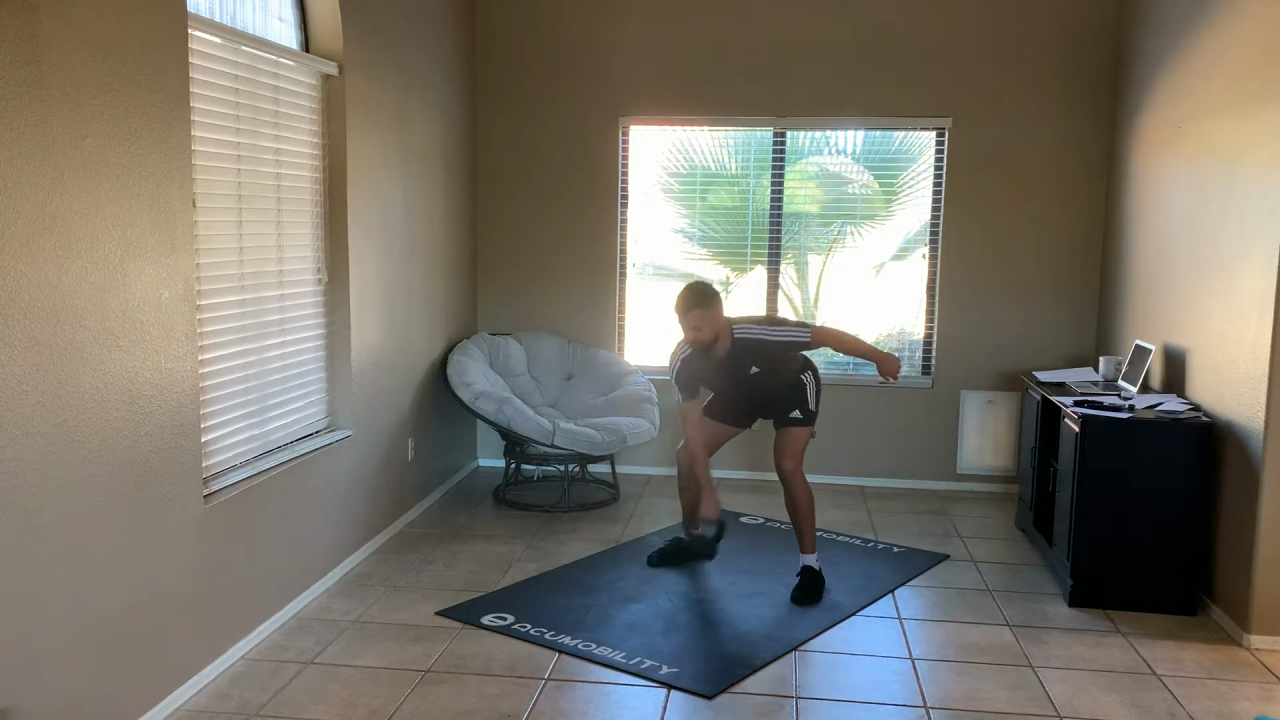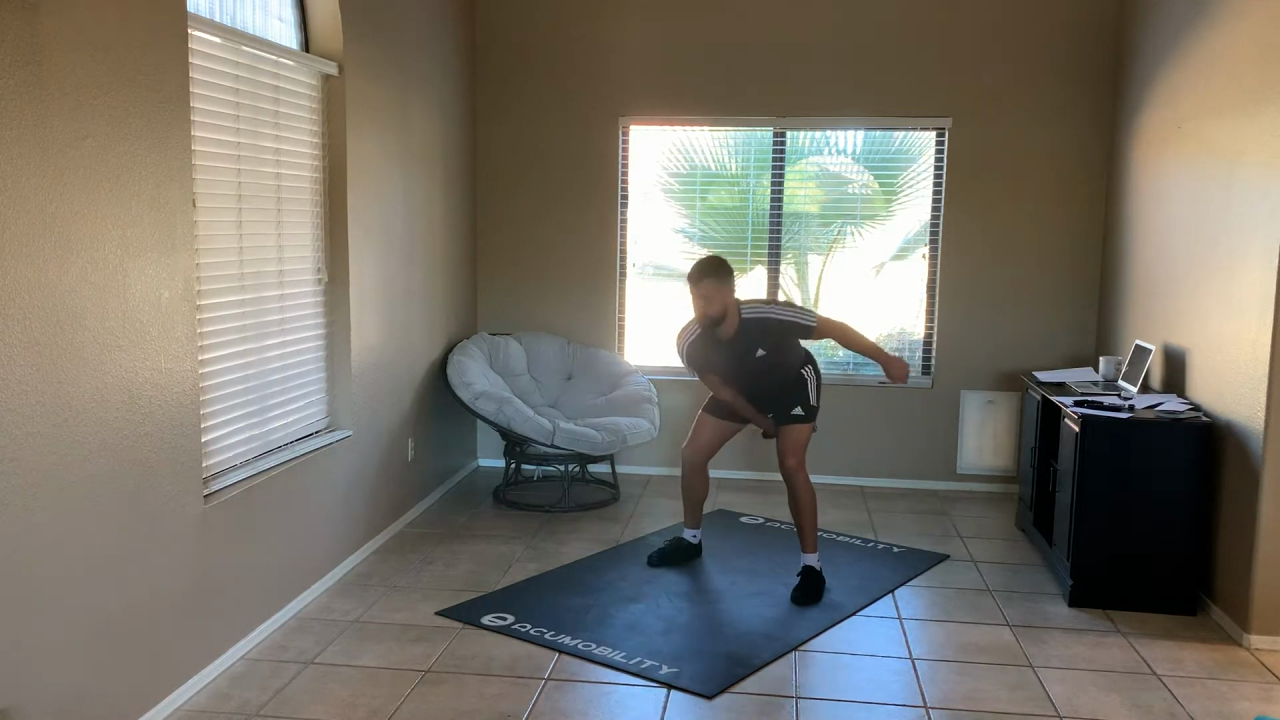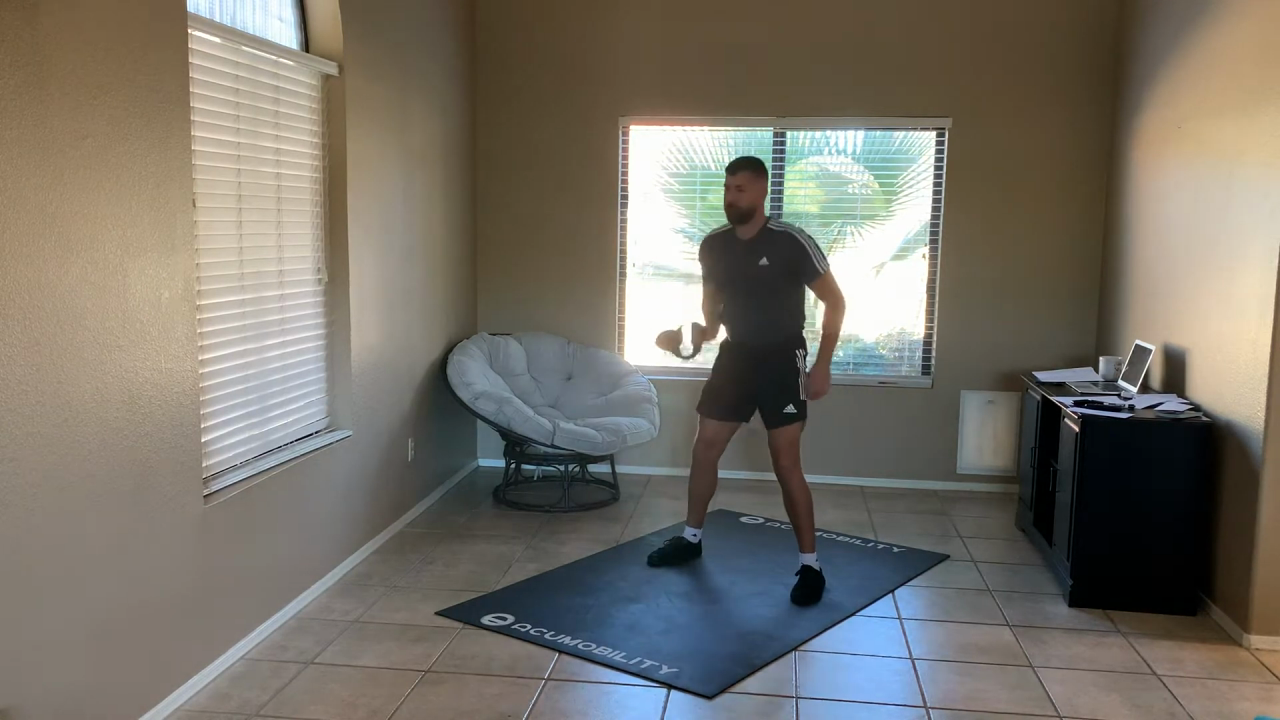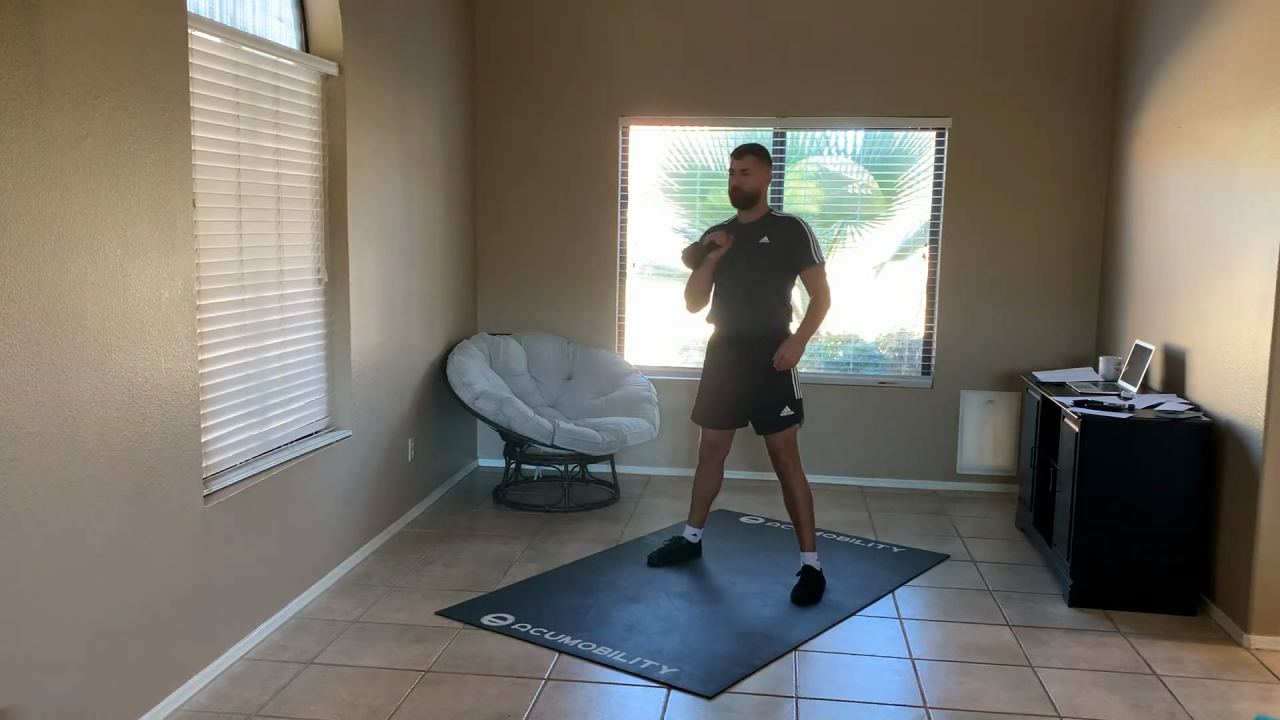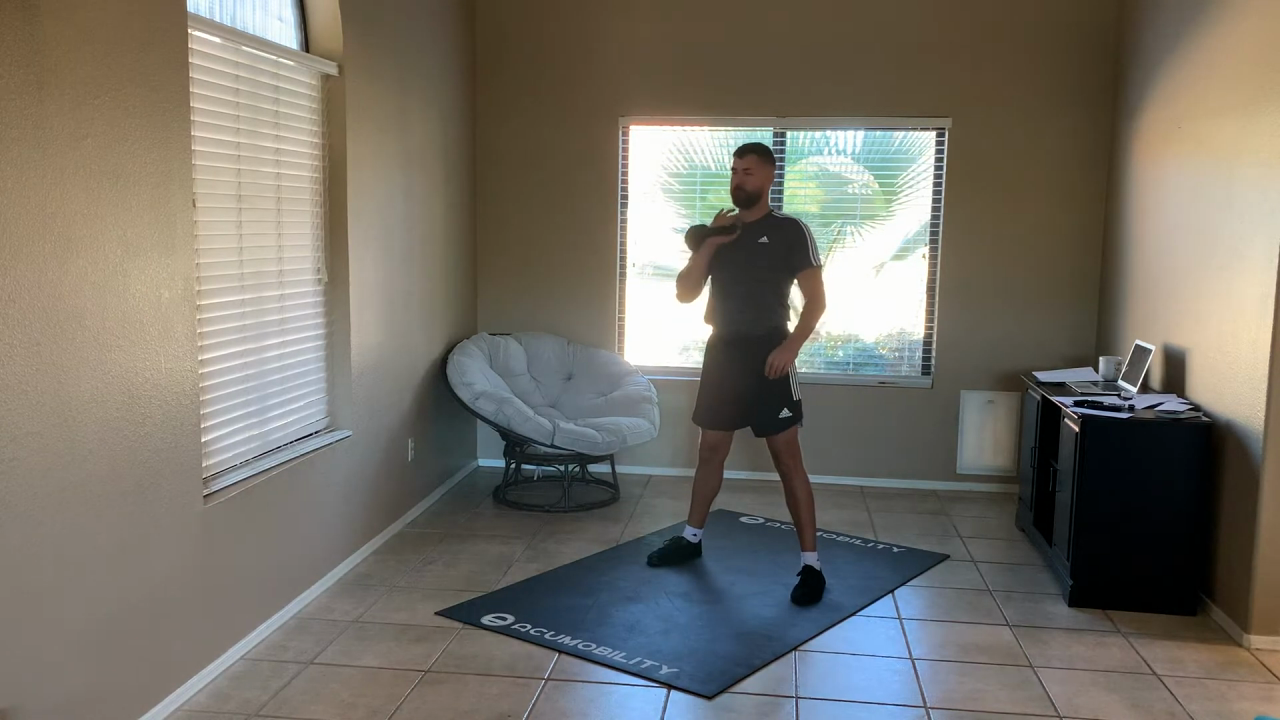
dt=0.4s
person 1, frame 1
left shoulder: (761, 334)
right shoulder: (684, 361)
left elbow: (826, 336)
right elbow: (692, 429)
left wrist: (880, 358)
right wrist: (707, 494)
left hip: (793, 388)
right hip: (737, 394)
left knee: (788, 467)
right knee: (687, 455)
left ankle: (810, 566)
right ankle: (691, 537)
person 1, frame 2
left shoulder: (770, 317)
right shoulder: (691, 342)
left elbow: (833, 329)
right elbow: (721, 390)
left wrist: (885, 360)
right wrist: (762, 423)
left hip: (794, 383)
right hip: (742, 389)
left knee: (790, 464)
right knee: (692, 455)
left ankle: (811, 566)
right ankle: (690, 539)
person 1, frame 3
left shoulder: (791, 241)
right shoulder: (713, 245)
left elbow: (834, 301)
left wrist: (822, 363)
right wrist: (708, 326)
left hip: (782, 360)
right hip: (735, 356)
left knee: (785, 464)
right knee: (704, 449)
left ankle: (810, 565)
right ankle: (691, 537)
person 1, frame 4
left shoulder: (791, 230)
right shoulder: (716, 236)
left elbow: (821, 295)
right elbow: (694, 304)
left wrist: (798, 339)
right wrist: (710, 260)
left hip: (771, 354)
right hip: (723, 351)
left knee: (785, 459)
right knee: (710, 450)
left ankle: (810, 564)
right ankle: (691, 537)
person 1, frame 5
left shoulder: (790, 231)
right shoulder: (718, 233)
left elbow: (816, 299)
right elbow: (684, 293)
left wrist: (791, 346)
right wrist: (709, 244)
left hip: (767, 354)
right hip: (722, 351)
left knee: (787, 459)
right knee: (710, 450)
left ankle: (810, 564)
right ankle: (691, 537)
